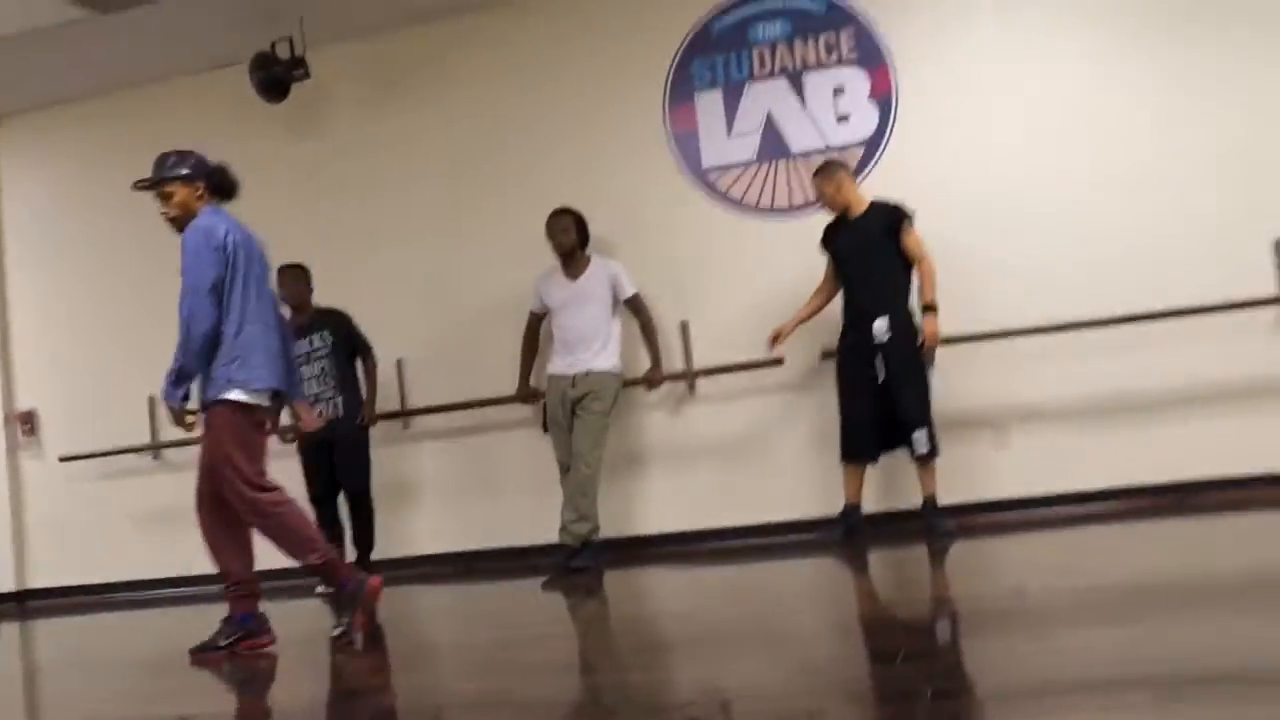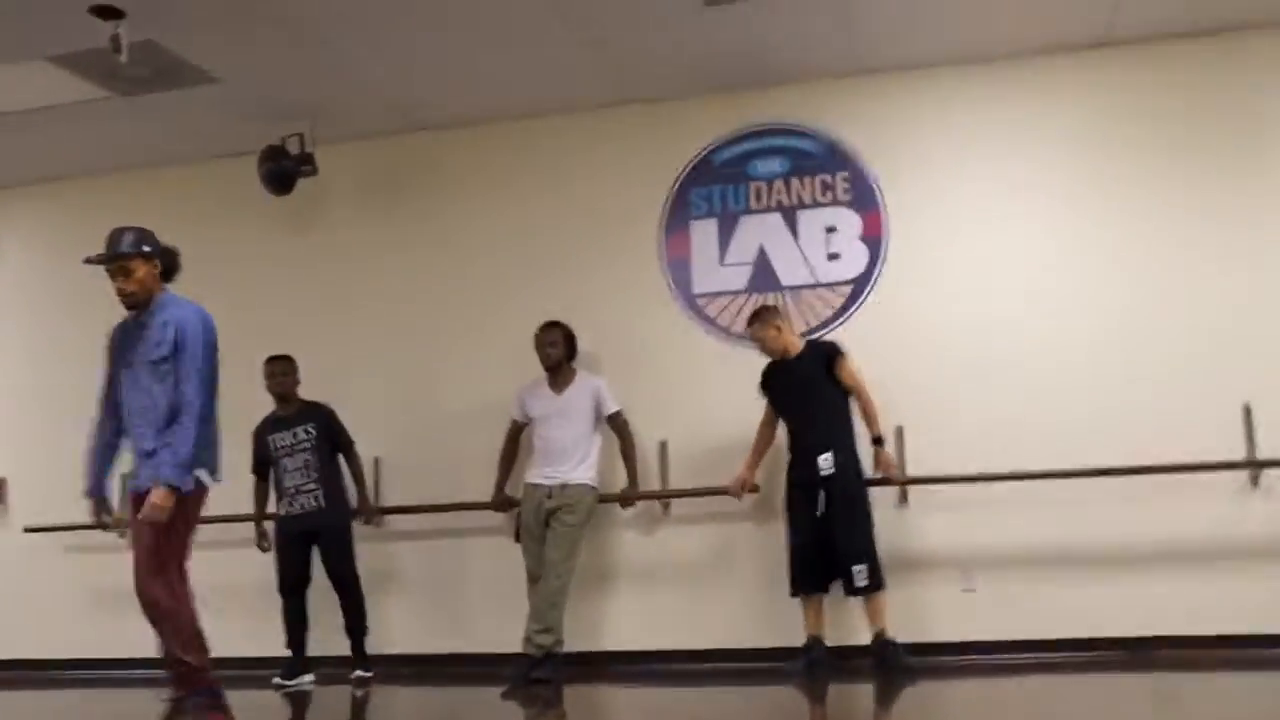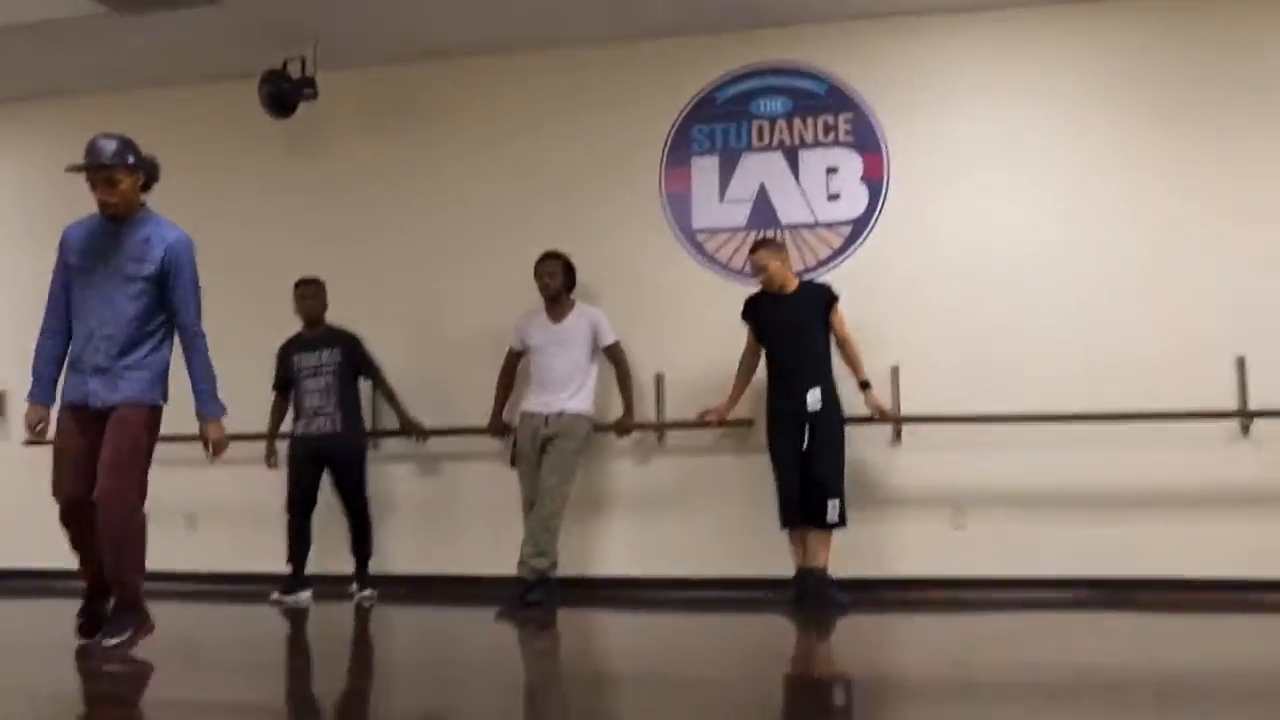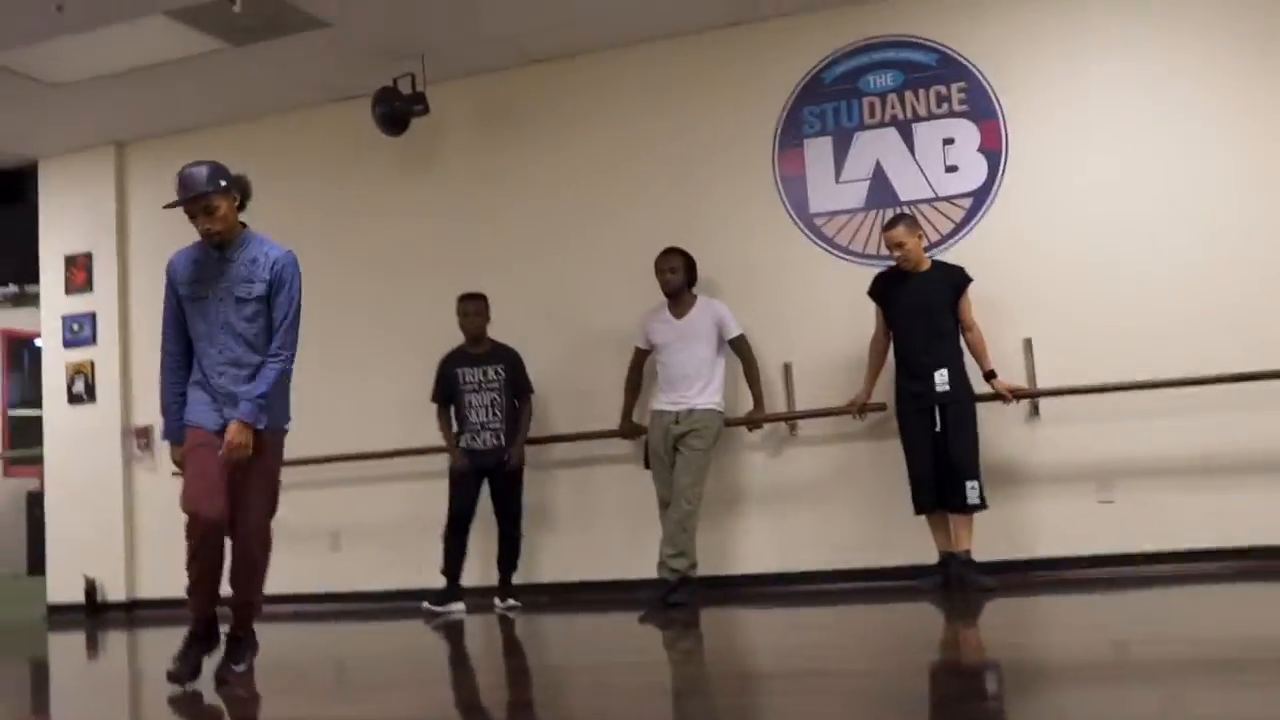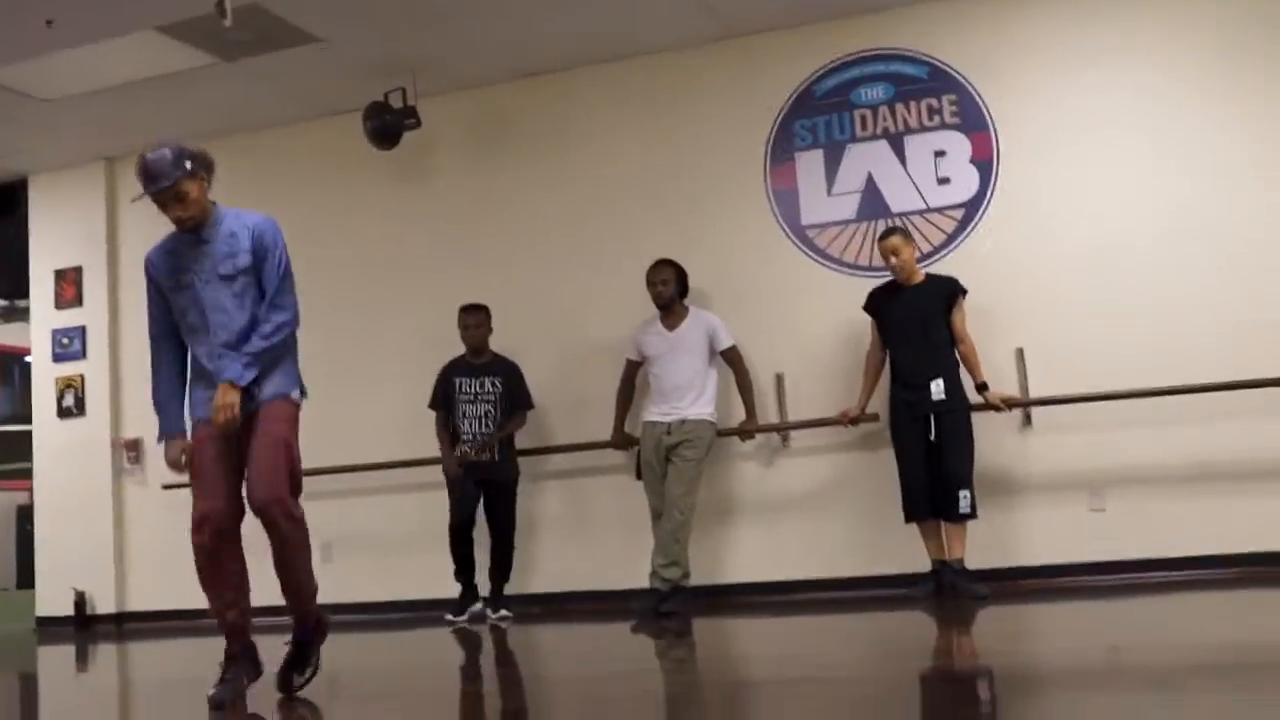
dt=0.4s
person 1, frame 1
left shoulder: (202, 233)
right shoulder: (242, 236)
left elbow: (200, 321)
right elbow: (276, 322)
left wrist: (175, 388)
right wrist: (296, 396)
left hip: (232, 383)
right hip: (256, 381)
left knee: (252, 493)
right knee: (215, 502)
left ankle: (348, 583)
right ankle: (244, 616)
person 1, frame 2
left shoulder: (188, 321)
right shoulder: (121, 335)
left elbow: (195, 410)
right elbow: (111, 415)
left wrist: (170, 482)
right wrist: (97, 483)
left hip: (179, 475)
right hip: (147, 477)
left knee: (159, 579)
right knee: (151, 585)
person 1, frame 3
left shoulder: (170, 244)
right shoulder: (75, 238)
left elbow: (191, 332)
right elbow: (56, 323)
left wrist: (210, 410)
right wrist: (40, 394)
left hip: (135, 392)
right hip: (80, 392)
left knee: (118, 498)
right knee: (71, 497)
left ankle: (131, 608)
right ankle: (98, 592)
person 1, frame 4
left shoulder: (277, 262)
right shoulder: (181, 268)
left elbow: (282, 351)
right elbow: (175, 356)
left wrist: (248, 417)
right wrist: (174, 430)
left hip: (258, 418)
right hip: (203, 415)
left knee: (251, 528)
right knee: (203, 517)
left ankle: (242, 633)
right ankle: (202, 625)
person 1, frame 5
left shoulder: (257, 231)
right shoulder: (159, 261)
left elbow: (283, 316)
right elbow: (166, 350)
left wrist: (237, 380)
right wrist: (171, 427)
left hip: (267, 391)
right hip: (210, 408)
left knee: (271, 501)
right knee: (211, 523)
left ankle: (307, 624)
right ankle: (239, 651)
person 2, frame 1
left shoulder: (890, 216)
right shoulder: (833, 234)
left elbow: (923, 263)
right elbow: (829, 286)
left wrist: (930, 313)
right wrist: (792, 323)
left hip: (897, 333)
right hip: (855, 338)
left knee: (913, 418)
right knee: (855, 424)
left ankle: (931, 507)
right ankle: (851, 512)
person 2, frame 2
left shoulder: (825, 354)
right shoulder: (772, 375)
left elbow: (860, 393)
right elbow: (768, 425)
left wrist: (879, 445)
right wrist: (748, 470)
left hip: (840, 467)
right hip: (801, 474)
left knee: (857, 549)
right knee: (806, 557)
left ankle: (883, 642)
right ankle: (814, 645)
person 2, frame 3
left shoulder: (819, 295)
right shoulder: (757, 306)
left elbow: (844, 341)
right elbow: (751, 356)
left wrist: (866, 389)
right wrist: (729, 404)
left hip: (822, 406)
right hip: (782, 410)
left knee: (825, 486)
right knee: (791, 493)
left ankle: (820, 575)
right ankle: (802, 575)
person 2, frame 4
left shoulder: (952, 277)
right shoulder: (884, 284)
left elbow: (969, 329)
right elbow: (881, 339)
left wrist: (992, 377)
right wrist: (866, 391)
left hip: (952, 388)
right hip: (911, 394)
left knee: (961, 469)
right knee: (925, 477)
left ankle: (963, 560)
right ankle: (945, 559)
person 2, frame 5
left shoulder: (946, 288)
right shoulder: (879, 299)
left elbow: (962, 341)
right elbow: (877, 352)
left wrist: (984, 388)
right wrist: (861, 404)
left hip: (948, 400)
right hip: (905, 406)
left knee: (955, 479)
right knee: (917, 486)
left ankle: (957, 568)
right ankle: (938, 567)
person 3, frame 1
left shoulder: (609, 271)
right shoulder: (545, 281)
left elbow: (642, 314)
right elbow: (532, 331)
left wrist: (656, 365)
right wrist: (523, 382)
left hip: (600, 376)
right hip: (558, 379)
left knee: (585, 460)
right knee: (568, 464)
left ankle: (573, 542)
right ankle: (584, 542)
person 3, frame 2
left shoulder: (594, 387)
right shoulder: (529, 393)
left elbow: (622, 432)
right elbow: (512, 439)
left wrist: (632, 483)
right wrist: (499, 489)
left hip: (576, 489)
right hip: (535, 489)
left knee: (555, 572)
right knee: (536, 575)
left ankle: (537, 652)
right ankle: (548, 652)
person 3, frame 3
left shoulder: (591, 317)
right shoulder: (528, 322)
left elbow: (619, 362)
right elbow: (509, 368)
left wrist: (628, 412)
right wrist: (496, 415)
left hip: (572, 417)
right hip: (531, 416)
left knee: (550, 498)
right knee: (532, 500)
left ankle: (532, 574)
right ankle: (541, 576)
person 3, frame 4
left shoulder: (715, 311)
right shoulder: (651, 320)
left elbow: (746, 355)
right elbow: (636, 368)
left wrist: (758, 405)
right wrist: (626, 417)
left hip: (702, 414)
right hip: (661, 415)
left knee: (685, 498)
right knee: (668, 500)
left ankle: (673, 575)
right ankle: (681, 574)
person 3, frame 5
left shoulder: (706, 322)
right shoulder: (643, 332)
left elbow: (738, 366)
right elbow: (628, 379)
left wrist: (751, 416)
right wrist: (618, 428)
left hip: (694, 425)
right hip: (653, 426)
left knee: (677, 507)
right knee: (659, 510)
left ankle: (664, 584)
right ankle: (675, 584)
person 4, frame 1
left shoulder: (335, 321)
left elbow: (367, 357)
left wrist: (370, 403)
left hip: (348, 423)
right hip: (310, 430)
left knee: (357, 491)
right knee: (322, 498)
left ankle: (363, 563)
person 4, frame 2
left shoulder: (320, 415)
right shoulder: (263, 431)
left elbow: (350, 453)
right elbow: (262, 479)
left wrist: (364, 498)
right wrist: (258, 523)
left hip: (330, 515)
right hip: (289, 522)
left knee: (346, 582)
right knee: (291, 589)
left ankle: (360, 654)
right ankle: (299, 663)
person 4, frame 3
left shoulder: (345, 342)
right shoulder: (288, 350)
left elbow: (377, 378)
right elbow: (281, 397)
left wrist: (403, 416)
right wrist: (271, 439)
left hip: (346, 439)
right hip: (304, 442)
left knee: (356, 507)
right knee: (298, 508)
left ankle: (362, 575)
right ankle: (297, 579)
person 4, frame 4
left shoulder: (508, 357)
right shoulder: (450, 363)
left elbow: (525, 403)
right elbow: (443, 410)
left wrist: (519, 444)
right wrist: (452, 449)
left hip: (505, 454)
right hip: (467, 455)
left knee: (509, 520)
right knee: (458, 518)
left ankle: (505, 587)
right ankle: (451, 591)
person 4, frame 5
left shoulder: (508, 370)
right shoulder: (450, 372)
left elbow: (521, 416)
right elbow: (441, 418)
left wrist: (493, 440)
right wrist: (447, 455)
left hip: (501, 465)
right hip: (462, 465)
left knee: (503, 531)
right knee: (460, 525)
left ankle: (497, 596)
right ankle: (468, 591)
